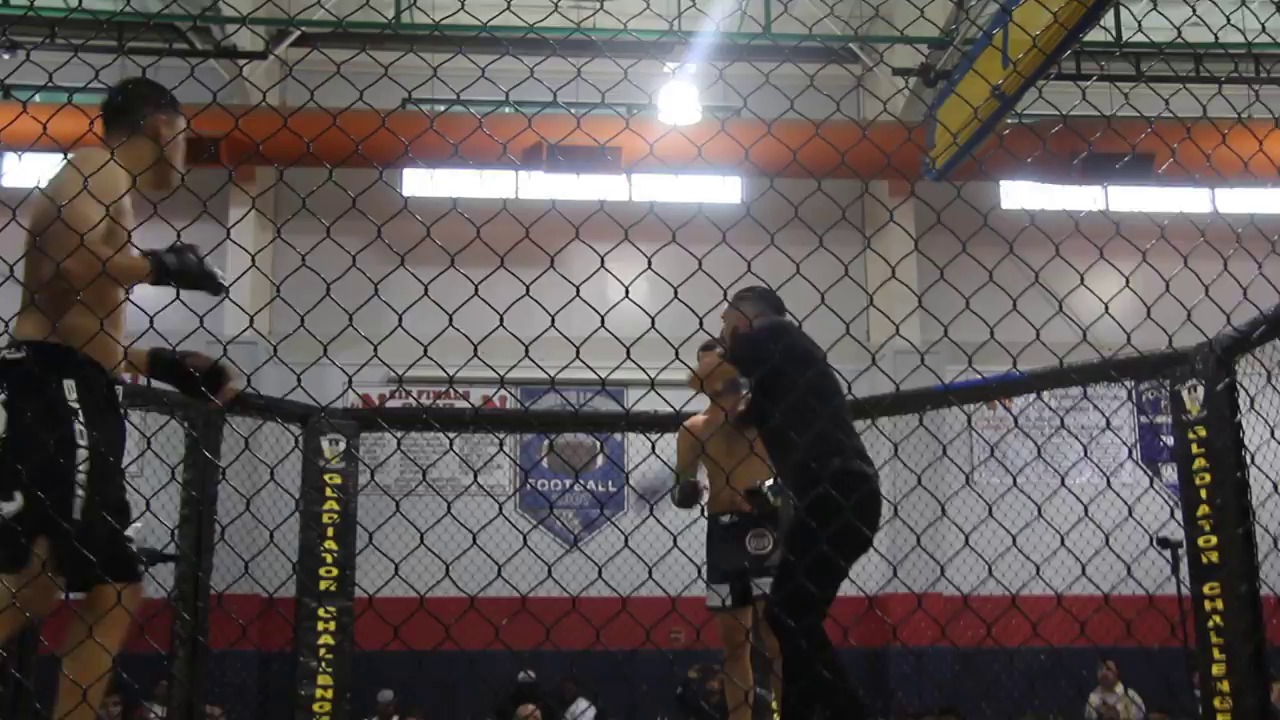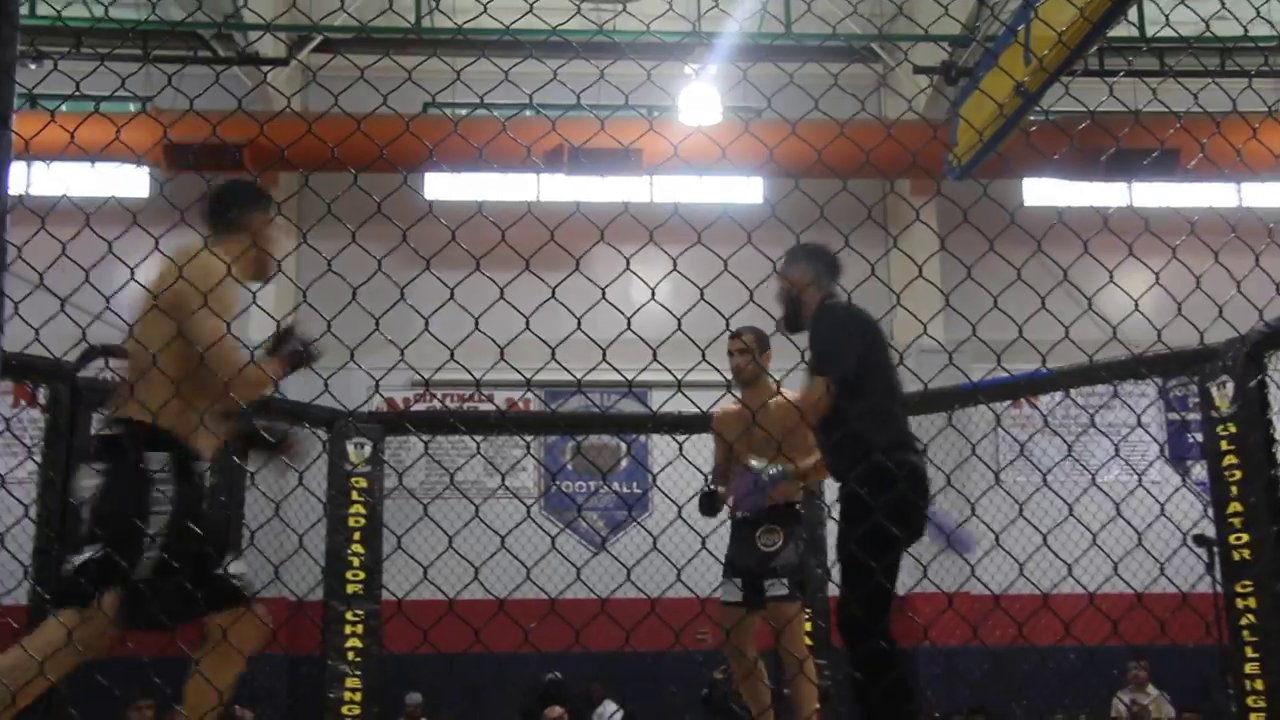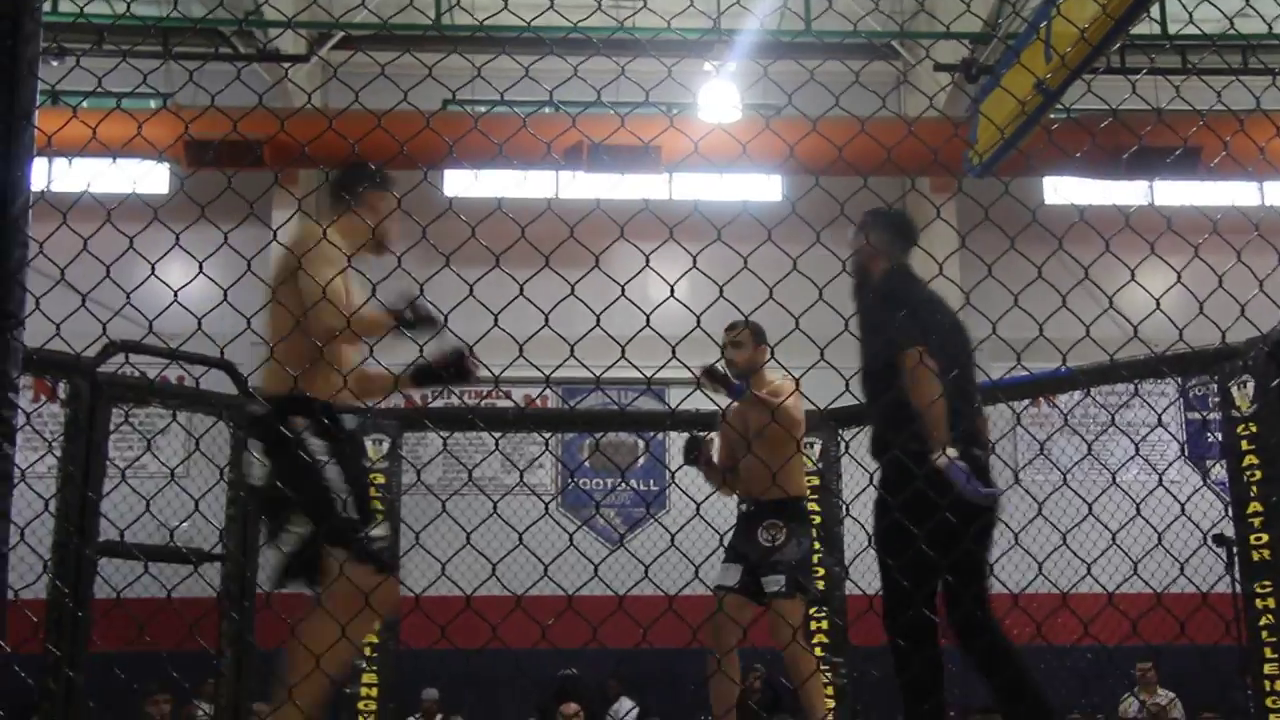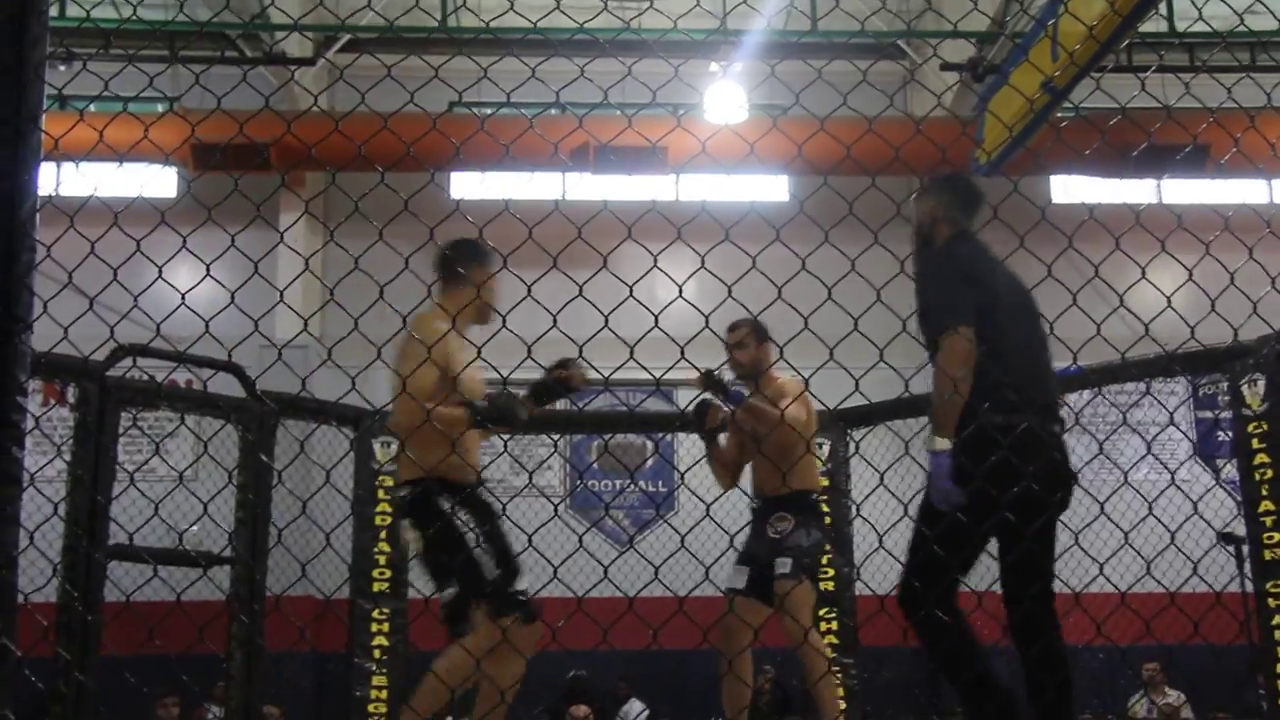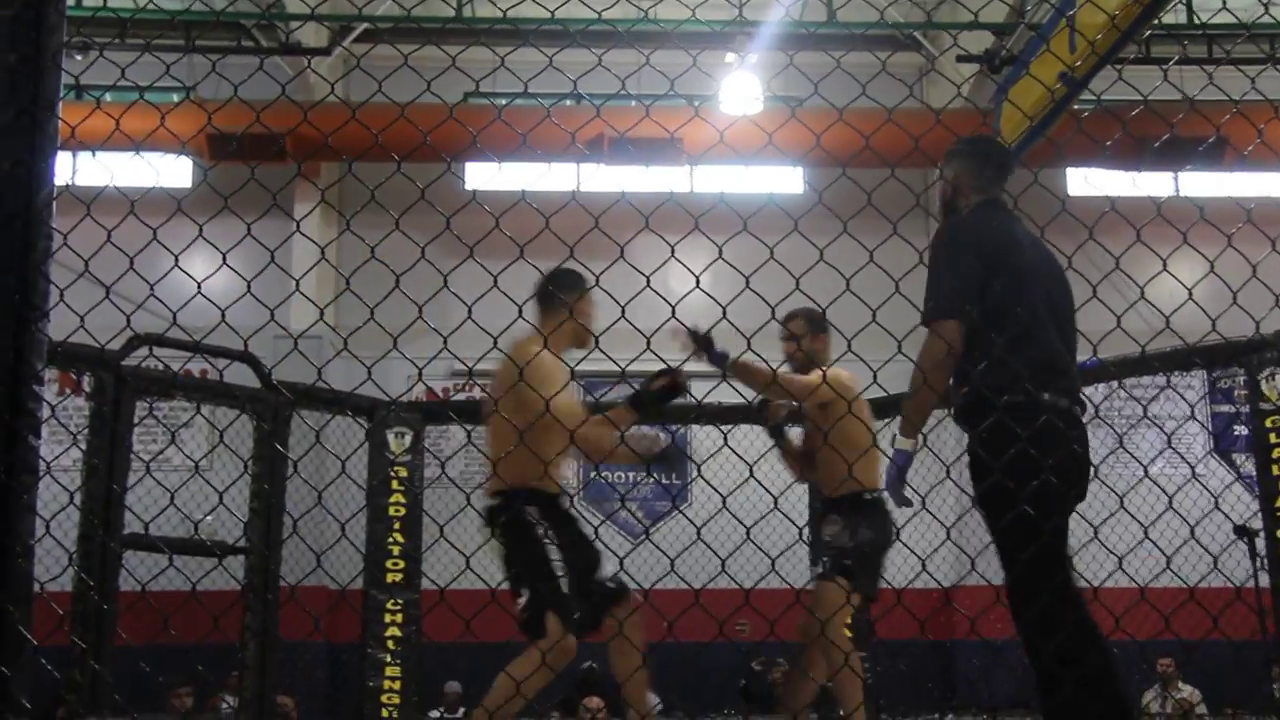
dt=0.3s
person 1, frame 1
left shoulder: (97, 194)
right shoulder: (100, 173)
right elbow: (71, 257)
left wrist: (163, 365)
right wrist: (161, 262)
left hip: (75, 391)
right hip: (56, 383)
left knee: (110, 594)
person 1, frame 2
left shoulder: (195, 277)
right shoulder: (212, 269)
right elbow: (231, 380)
left wrist: (239, 435)
right wrist: (285, 358)
left hip: (162, 468)
right hip: (151, 463)
left knee: (245, 624)
right knee: (92, 620)
person 1, frame 3
left shoulder: (334, 265)
right shoulder: (321, 241)
right elbow: (323, 317)
left wrist: (428, 372)
right wrist: (395, 319)
left hip: (320, 432)
right hip: (297, 425)
left knee: (371, 580)
right knee: (355, 576)
person 1, frame 4
left shoulder: (454, 341)
right shoulder: (430, 329)
right elbow: (406, 416)
left wrist: (538, 393)
right wrist: (476, 415)
left hip: (461, 498)
right hip: (437, 499)
left knee: (521, 631)
right knee: (490, 628)
person 1, frame 5
left shoulder: (541, 361)
right shoulder: (534, 355)
left elbow: (575, 432)
right elbow: (578, 436)
left wrist: (645, 396)
right wrist: (646, 451)
left hip: (540, 510)
right hip: (523, 508)
left knee: (621, 610)
right knee: (555, 641)
person 2, frame 1
left shoulder: (777, 336)
right shoulder: (771, 376)
left elbow: (708, 374)
left hip: (839, 497)
right hip: (833, 500)
left knee: (799, 620)
right knee: (788, 615)
person 2, frame 2
left shoulder: (838, 320)
right shoulder: (838, 330)
left elbow: (815, 402)
left wrist: (771, 470)
right wrist: (927, 511)
left hip: (880, 485)
right hip: (886, 486)
left knee: (861, 620)
right knee: (862, 618)
person 2, frame 3
left shoulder: (880, 291)
right shoulder: (934, 304)
left elbow: (916, 367)
left wrist: (944, 456)
left hip: (922, 473)
right hip: (970, 475)
left knee: (907, 615)
right knee: (972, 616)
person 2, frame 4
left shoulder: (943, 261)
right shoulder: (1003, 273)
left elbow: (957, 347)
left wrist: (941, 448)
left hip: (983, 449)
right hip: (1041, 453)
left knee: (924, 594)
right knee: (1031, 610)
person 2, frame 5
left shoulder: (962, 235)
right shoulder: (1034, 246)
left elbow: (946, 342)
left wrist: (904, 440)
left hip: (1008, 430)
right hip: (1057, 433)
left knee: (1042, 597)
right knee: (1041, 594)
person 3, frame 1
right shoulder: (694, 427)
right elbow: (684, 480)
left wrist: (769, 489)
right wrist: (683, 492)
left hip: (762, 530)
right hip: (721, 531)
left knee: (773, 633)
right knee: (732, 638)
person 3, frame 2
left shoulder: (789, 406)
right shoulder: (724, 417)
left elbow: (820, 465)
left wrist: (775, 473)
right wrist: (714, 492)
left hip: (780, 526)
right hip: (743, 528)
left knee: (789, 631)
right knee: (737, 640)
person 3, frame 3
left shoulder: (782, 387)
right shoulder: (730, 414)
left elbow: (786, 417)
left wrist: (733, 387)
right wrist: (702, 459)
left hip: (785, 521)
right hip: (747, 523)
left knee: (785, 628)
right knee: (721, 629)
person 3, frame 4
left shoulder: (789, 389)
right shoulder: (739, 414)
left elbow: (793, 429)
right elbow: (728, 479)
left wrist: (733, 397)
right wrist: (710, 437)
left hip: (797, 516)
right hip: (763, 520)
left knee: (795, 620)
right knee: (730, 632)
person 3, frame 5
left shoulder: (833, 381)
right shoulder: (816, 397)
left elbow: (778, 386)
right elbow: (805, 473)
left wrist: (717, 355)
right wrist: (778, 429)
left hip: (858, 519)
right hip: (841, 519)
left knee: (826, 623)
right knee: (817, 625)
